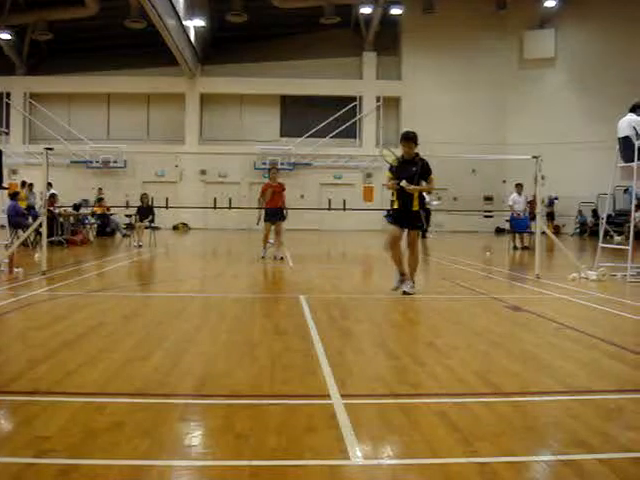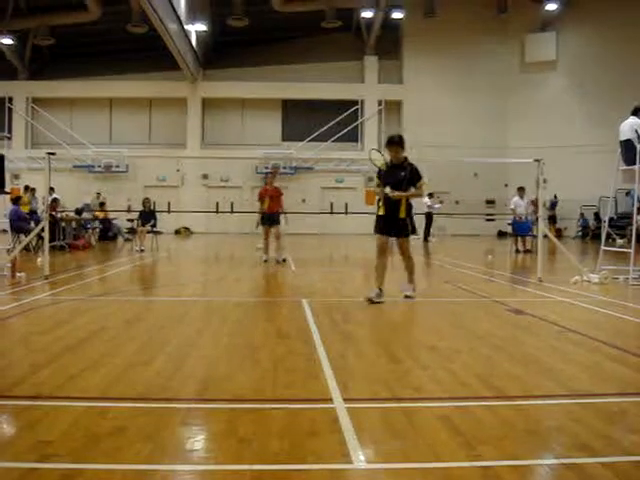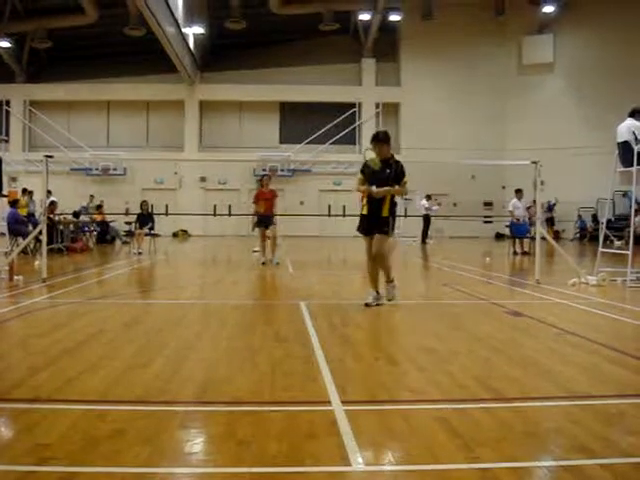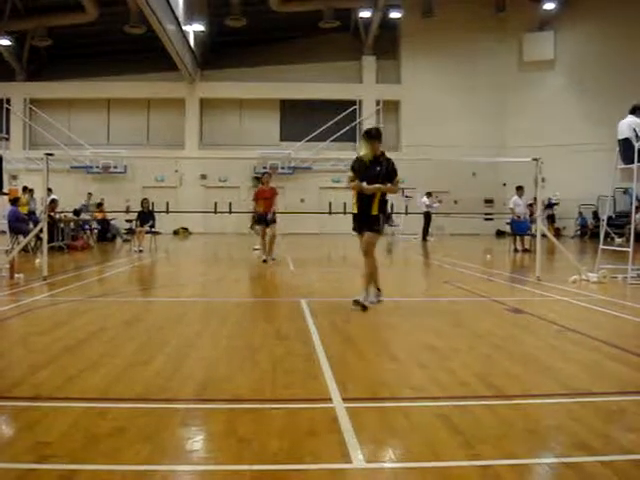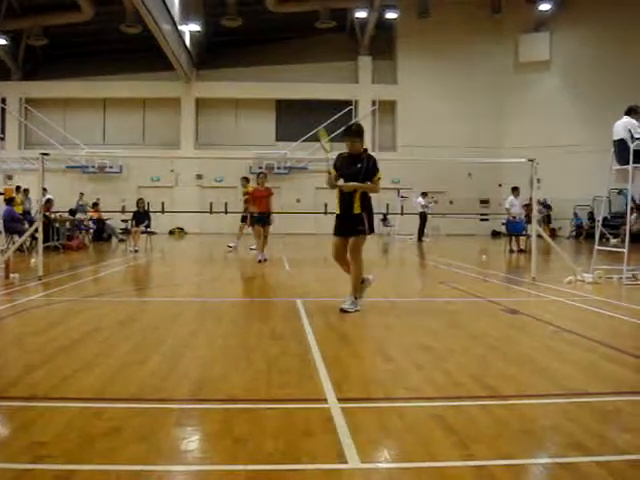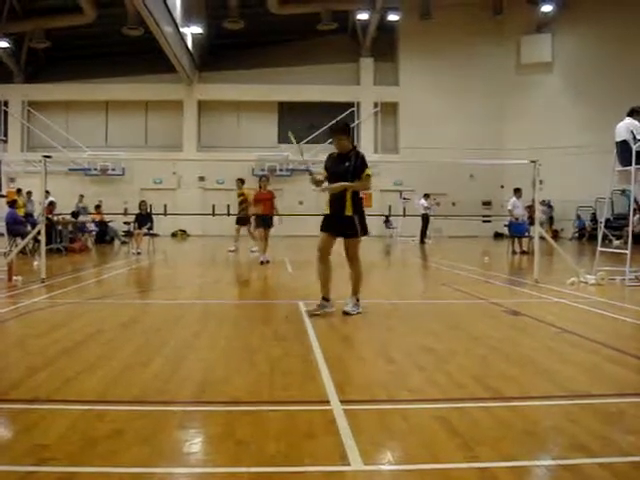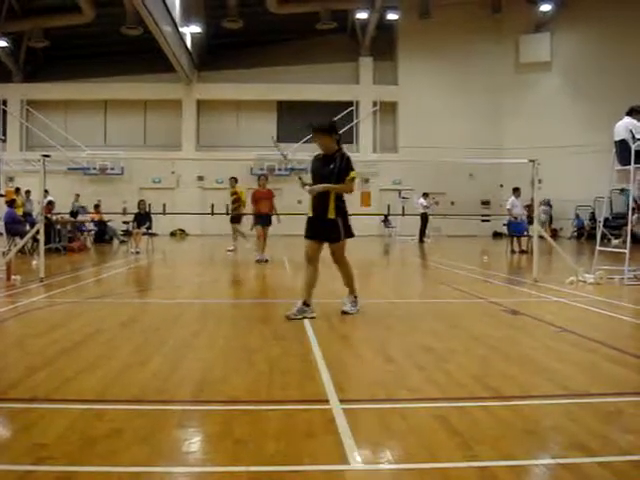
dt=0.2s
person 1, frame 1
left shoulder: (422, 163)
right shoulder: (395, 163)
left elbow: (430, 186)
right elbow: (389, 183)
left wrist: (417, 188)
right wrist: (391, 185)
left hip: (415, 208)
right hip: (398, 207)
left knee: (412, 245)
right knee: (392, 241)
left ankle: (410, 281)
right ankle: (401, 273)
person 1, frame 2
left shoulder: (411, 169)
right shoulder: (383, 168)
left elbow: (420, 192)
left wrist: (403, 194)
right wrist: (379, 192)
left hip: (402, 215)
right hip: (384, 213)
left knee: (404, 251)
right knee: (381, 250)
left ankle: (411, 284)
right ankle: (378, 291)
person 1, frame 3
left shoulder: (396, 166)
right shoulder: (368, 164)
left elbow: (403, 190)
right elbow: (359, 185)
left wrist: (388, 190)
right wrist: (364, 189)
left hip: (385, 214)
right hip: (368, 213)
left knee: (379, 252)
right knee: (370, 254)
left ankle: (389, 280)
right ankle: (375, 293)
person 1, frame 4
left shoulder: (387, 163)
right shoulder: (358, 161)
left elbow: (395, 188)
right elbow: (349, 183)
left wrist: (379, 187)
right wrist: (354, 185)
left hip: (376, 212)
right hip: (359, 211)
left knee: (368, 250)
right knee: (367, 252)
left ankle: (367, 294)
right ankle: (375, 291)
person 1, frame 5
left shoulder: (369, 160)
right shoulder: (340, 158)
left elbow: (376, 188)
right elbow: (332, 181)
left wrist: (356, 185)
right wrist: (331, 182)
left hip: (360, 211)
right hip: (342, 211)
left knee: (354, 253)
right knee: (338, 255)
left ankle: (354, 298)
right ankle: (363, 280)
person 1, frame 6
left shoulder: (358, 158)
right shoulder: (331, 158)
left elbow: (366, 185)
right elbow: (326, 180)
left wrist: (344, 185)
right wrist: (318, 181)
left hip: (352, 213)
right hip: (332, 211)
left knee: (352, 256)
right knee: (322, 252)
left ankle: (355, 300)
right ankle: (325, 301)
person 1, frame 7
left shoulder: (343, 159)
right shoulder: (317, 160)
left elbow: (350, 188)
left wrist: (326, 187)
right wrist: (307, 185)
left hip: (335, 215)
right hip: (316, 214)
left knee: (339, 259)
right knee: (310, 259)
left ankle: (352, 297)
right ankle: (306, 306)
